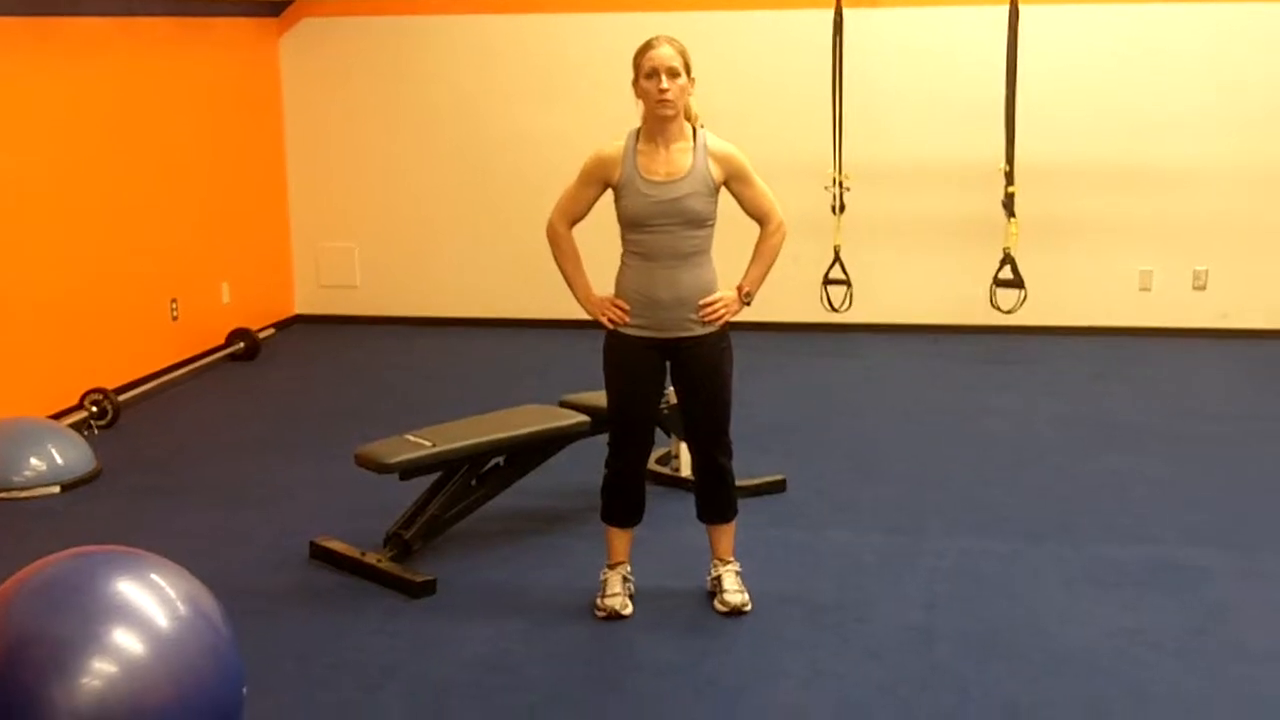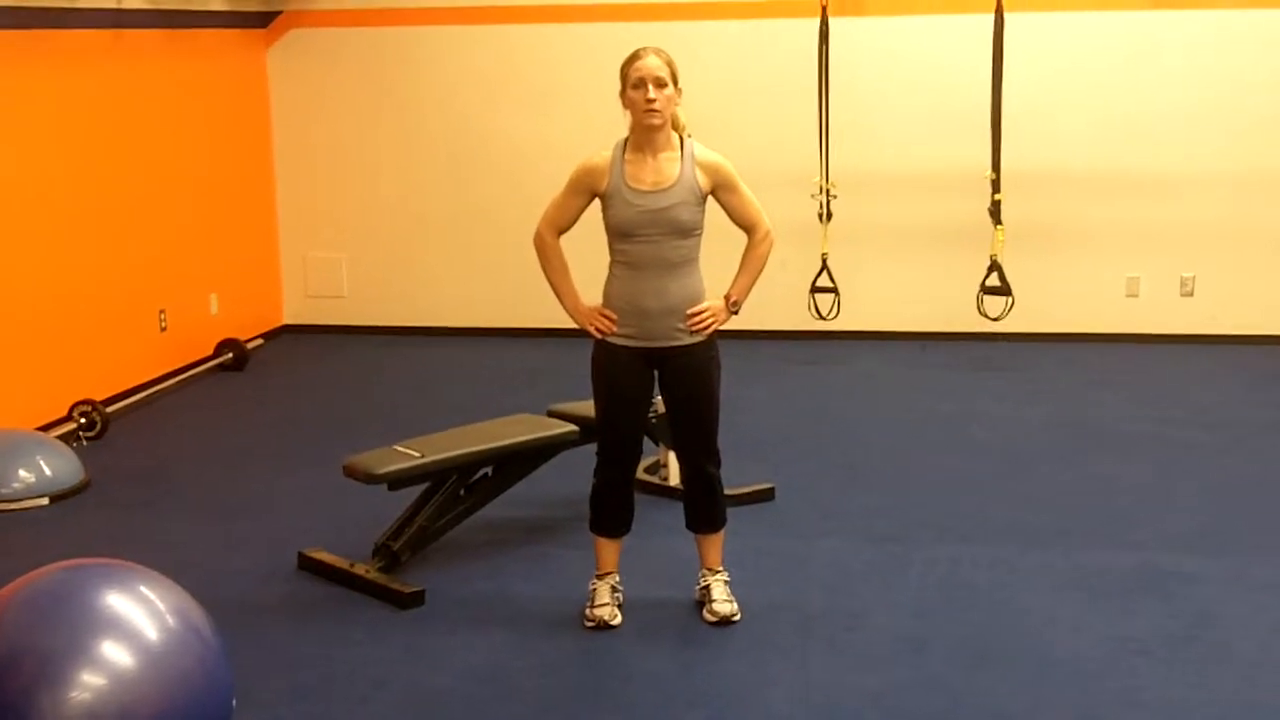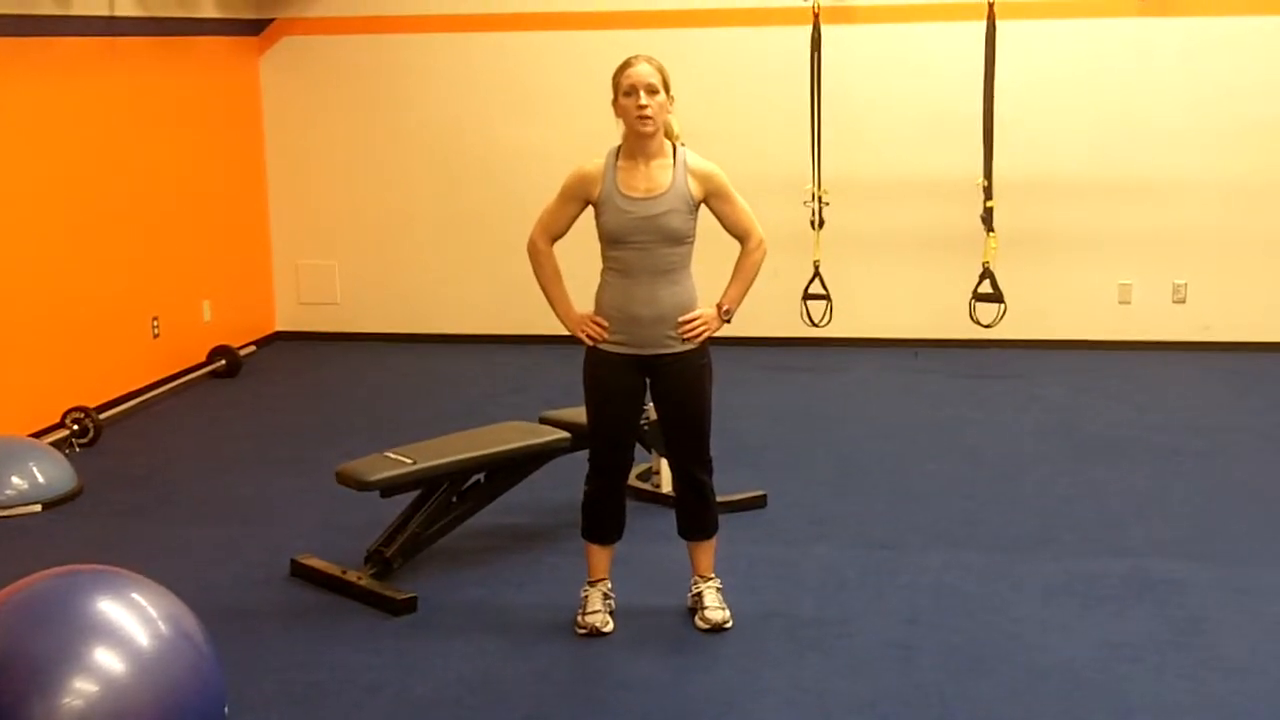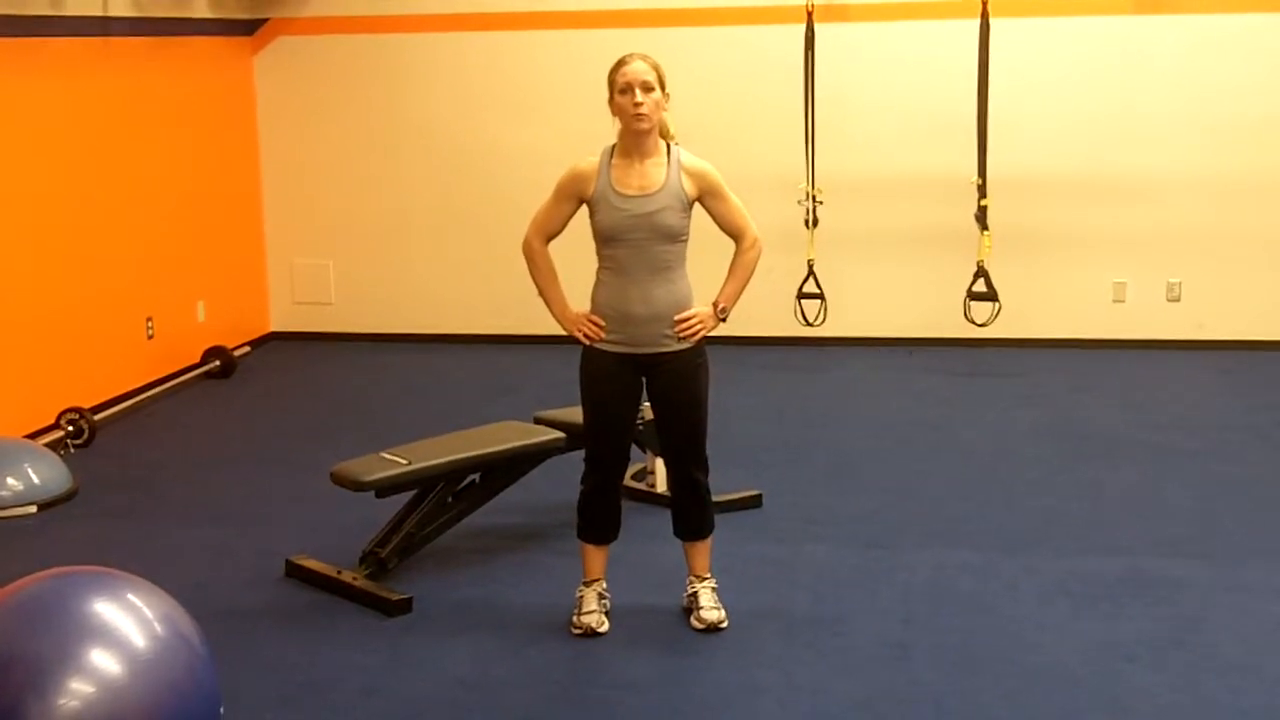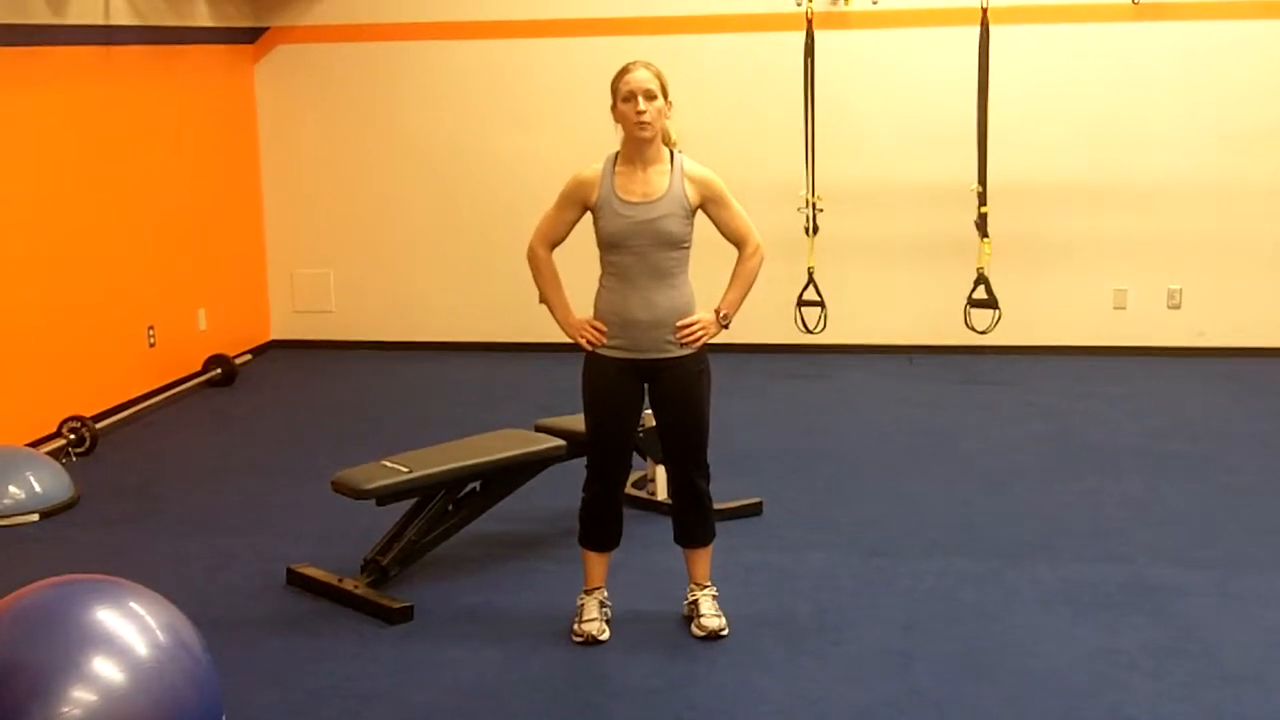
dt=1s
person 1, frame 1
left shoulder: (719, 156)
right shoulder: (612, 159)
left elbow: (773, 225)
right elbow: (559, 225)
left wrist: (743, 293)
right wrist: (587, 298)
left hip: (701, 329)
right hip: (633, 331)
left knee: (712, 450)
right knee: (627, 452)
left ankle: (724, 568)
right ankle: (617, 572)
person 1, frame 2
left shoulder: (706, 165)
right shoulder: (599, 169)
left elbow: (761, 233)
right elbow: (546, 235)
left wrist: (731, 302)
right wrist: (575, 307)
left hip: (689, 339)
right hip: (620, 340)
left knee: (700, 460)
right knee: (615, 461)
left ankle: (713, 578)
right ankle: (606, 582)
person 1, frame 3
left shoulder: (698, 173)
right shoulder: (592, 176)
left elbow: (754, 242)
right elbow: (540, 242)
left wrist: (723, 310)
right wrist: (568, 314)
left hip: (681, 346)
right hip: (612, 348)
left knee: (692, 467)
right knee: (607, 468)
left ankle: (705, 585)
right ankle: (597, 589)
person 1, frame 4
left shoulder: (693, 172)
right shoulder: (586, 175)
left elbow: (749, 240)
right elbow: (535, 241)
left wrist: (719, 309)
right wrist: (564, 313)
left hip: (677, 345)
right hip: (609, 347)
left knee: (688, 466)
right knee: (603, 468)
left ankle: (701, 585)
right ankle: (593, 589)
person 1, frame 5
left shoulder: (696, 179)
right shoulder: (590, 182)
left elbow: (751, 247)
right elbow: (539, 248)
left wrist: (722, 315)
right wrist: (567, 319)
left hip: (679, 351)
right hip: (611, 353)
left knee: (689, 472)
right knee: (605, 474)
left ankle: (701, 592)
right ankle: (594, 596)
